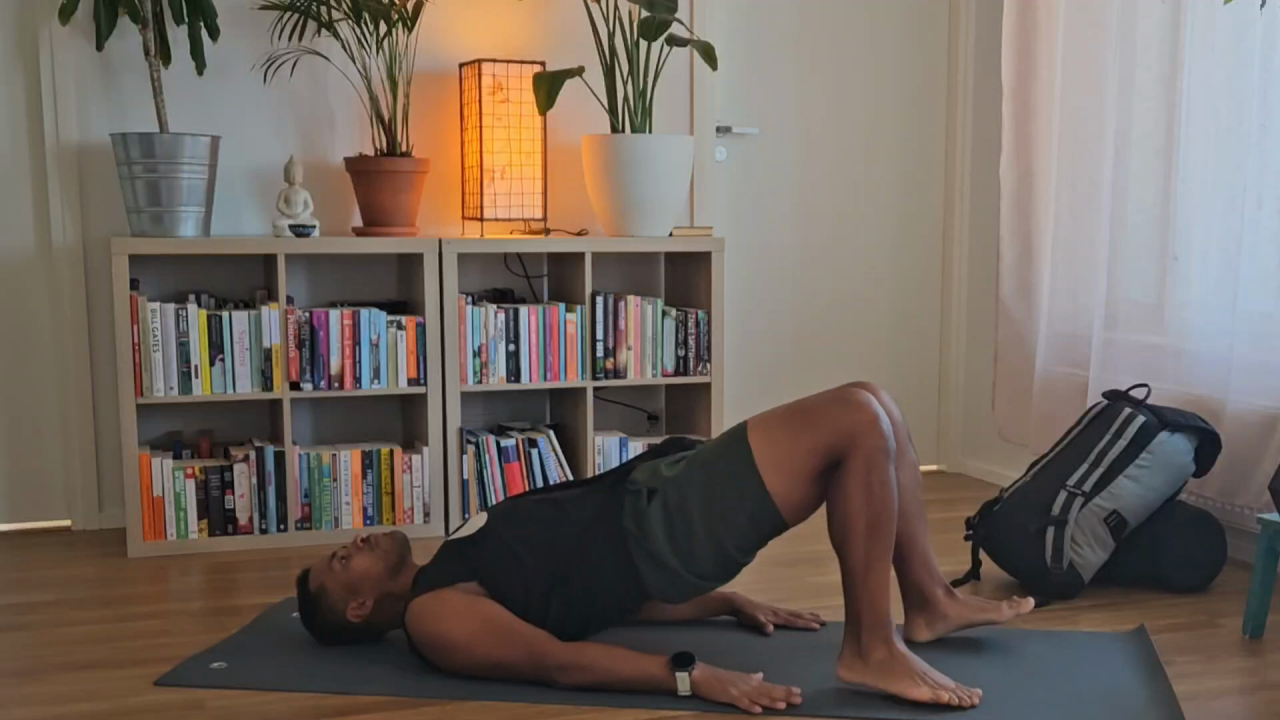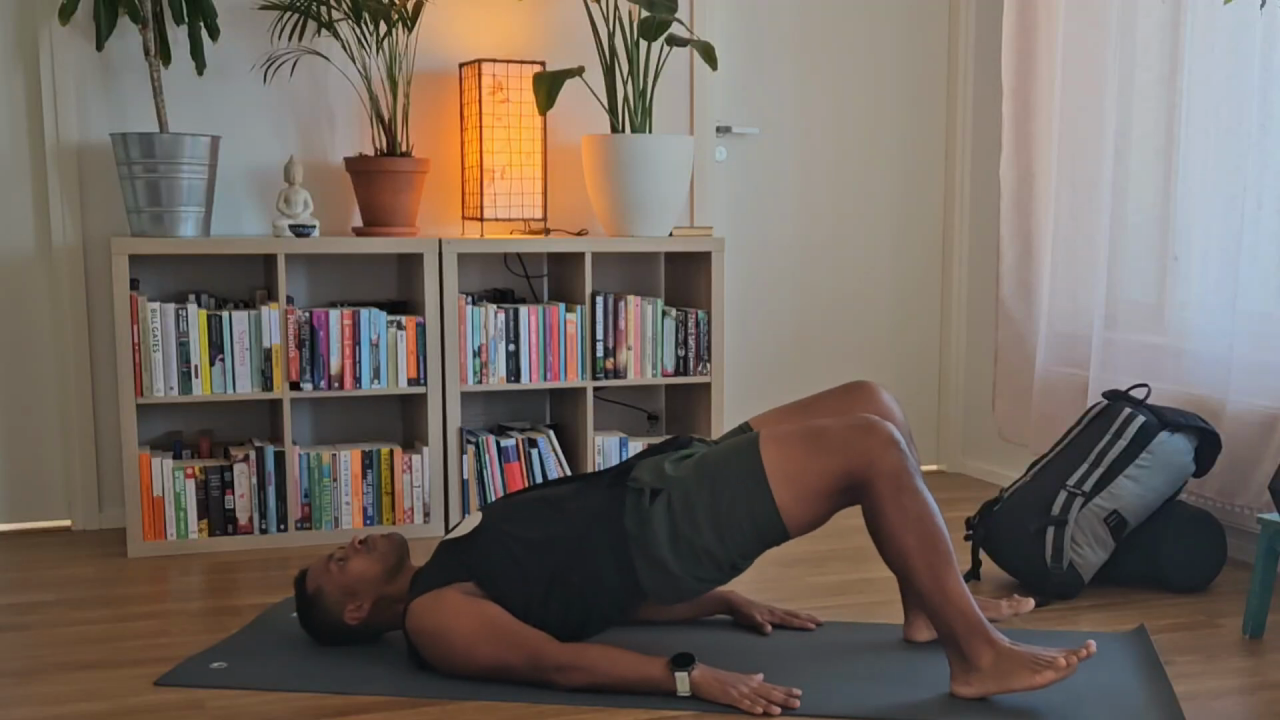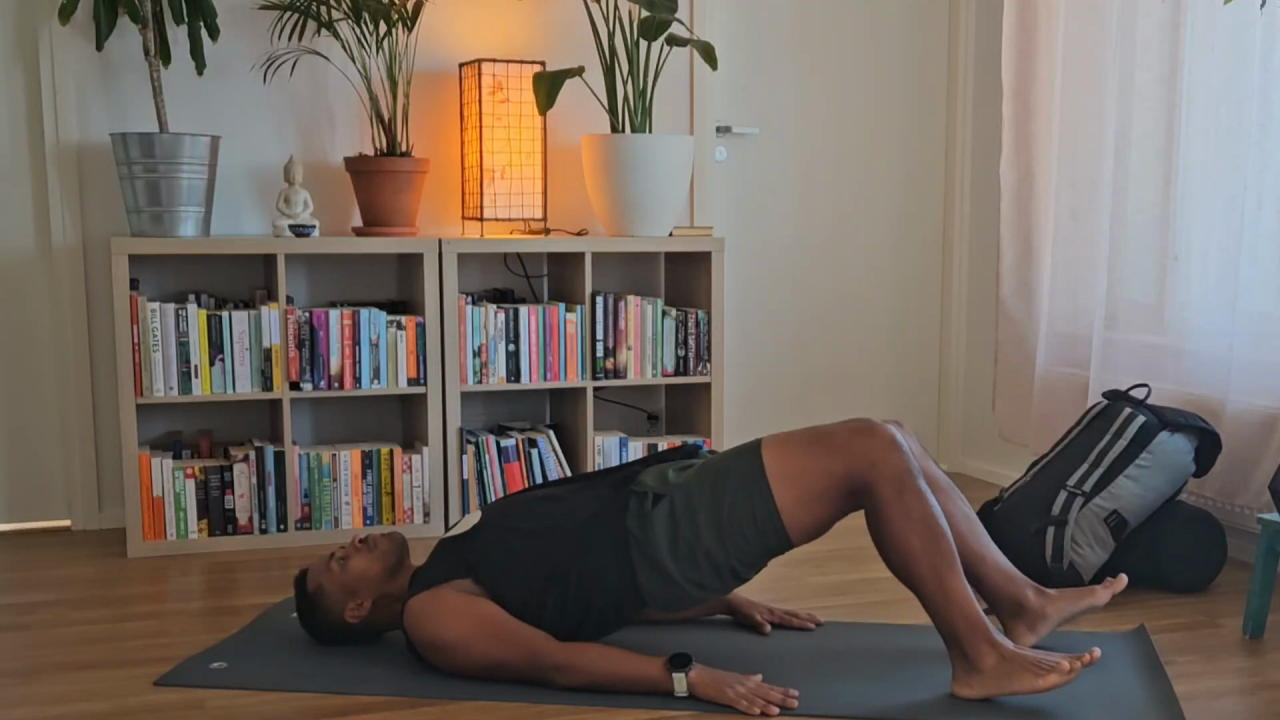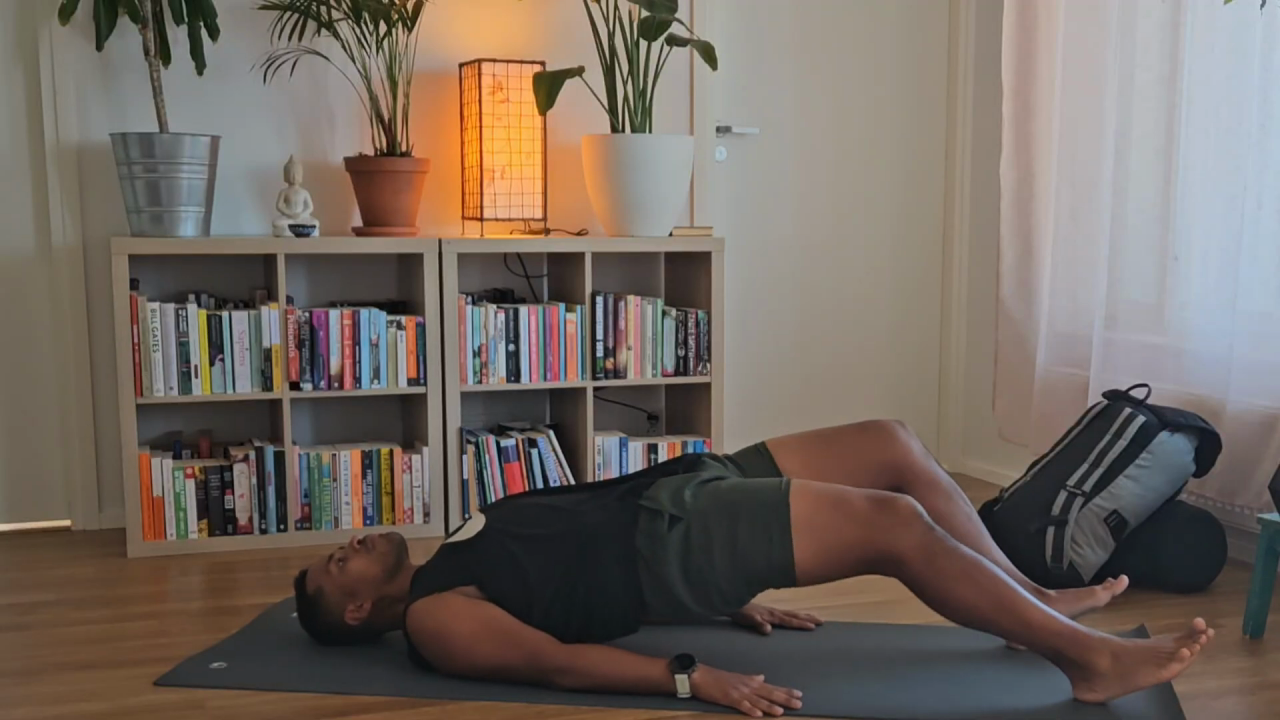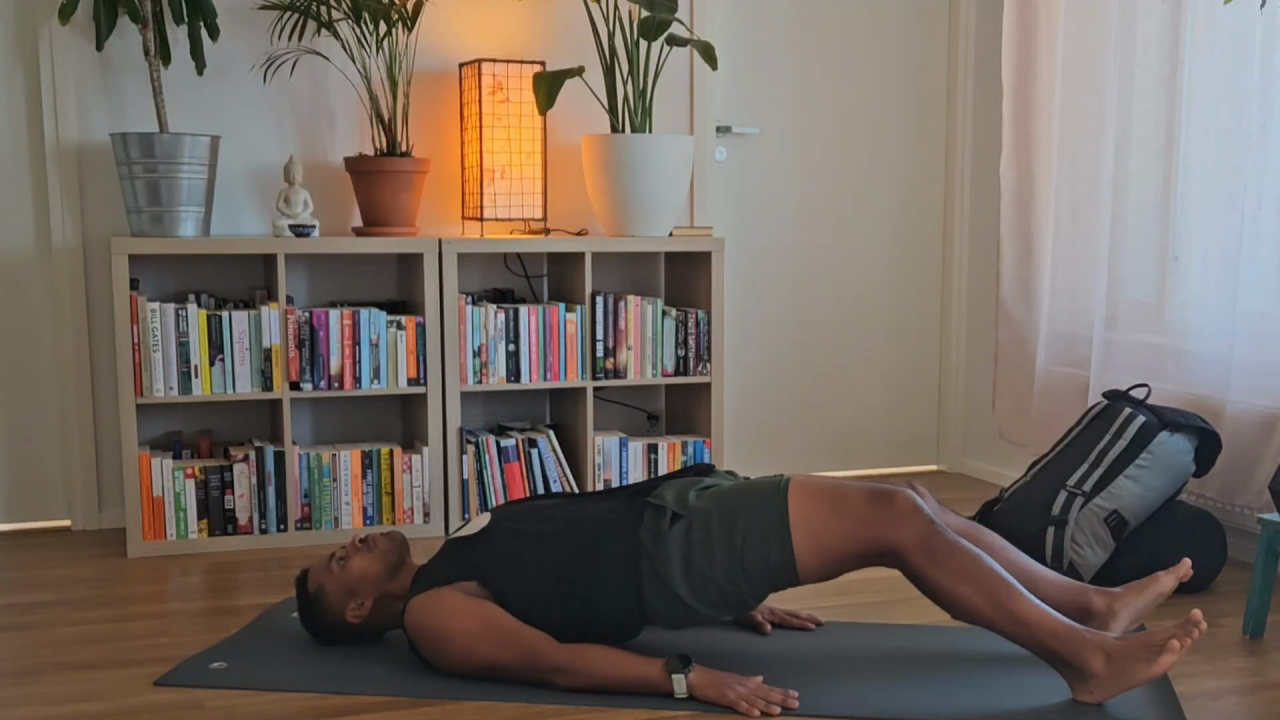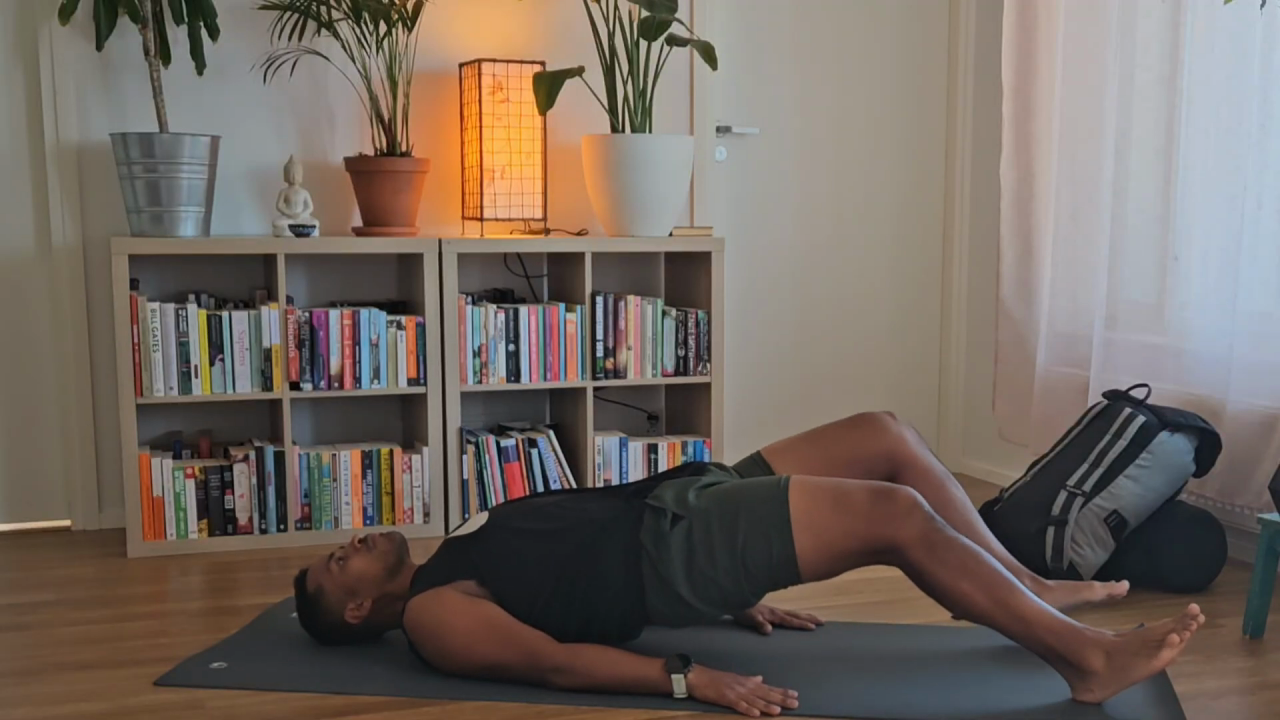
dt=0.5s
person 1, frame 1
left shoulder: (454, 575)
right shoulder: (435, 618)
left wrist: (729, 603)
left hip: (649, 496)
right hip: (661, 527)
left knee: (873, 409)
right knee: (856, 417)
left ankle: (930, 600)
right ankle: (873, 648)
person 1, frame 2
left shoulder: (453, 571)
right shoulder: (433, 619)
left wrist: (728, 602)
left hip: (659, 487)
right hip: (662, 523)
left knee: (869, 403)
right knee: (873, 448)
left ankle: (929, 604)
person 1, frame 3
left shoulder: (454, 570)
right shoulder: (431, 617)
left wrist: (730, 602)
left hip: (662, 496)
right hip: (664, 528)
left knee: (885, 443)
right knee: (875, 451)
left ankle: (1022, 603)
person 1, frame 4
left shoulder: (457, 569)
right shoulder: (433, 621)
left wrist: (733, 599)
left hip: (674, 496)
right hip: (674, 543)
left knee: (888, 441)
right knee: (899, 528)
left ankle: (1034, 604)
person 1, frame 5
left shoulder: (457, 565)
right shoulder: (433, 618)
left wrist: (738, 602)
left hip: (674, 508)
right hip: (674, 546)
left knee: (909, 498)
right knee: (896, 517)
left ankle: (1091, 604)
person 1, frame 6
left shoulder: (457, 565)
right shoulder: (433, 617)
left wrist: (740, 597)
left hip: (676, 503)
right hip: (673, 548)
left knee: (883, 434)
right knee: (897, 517)
left ankle: (1028, 592)
